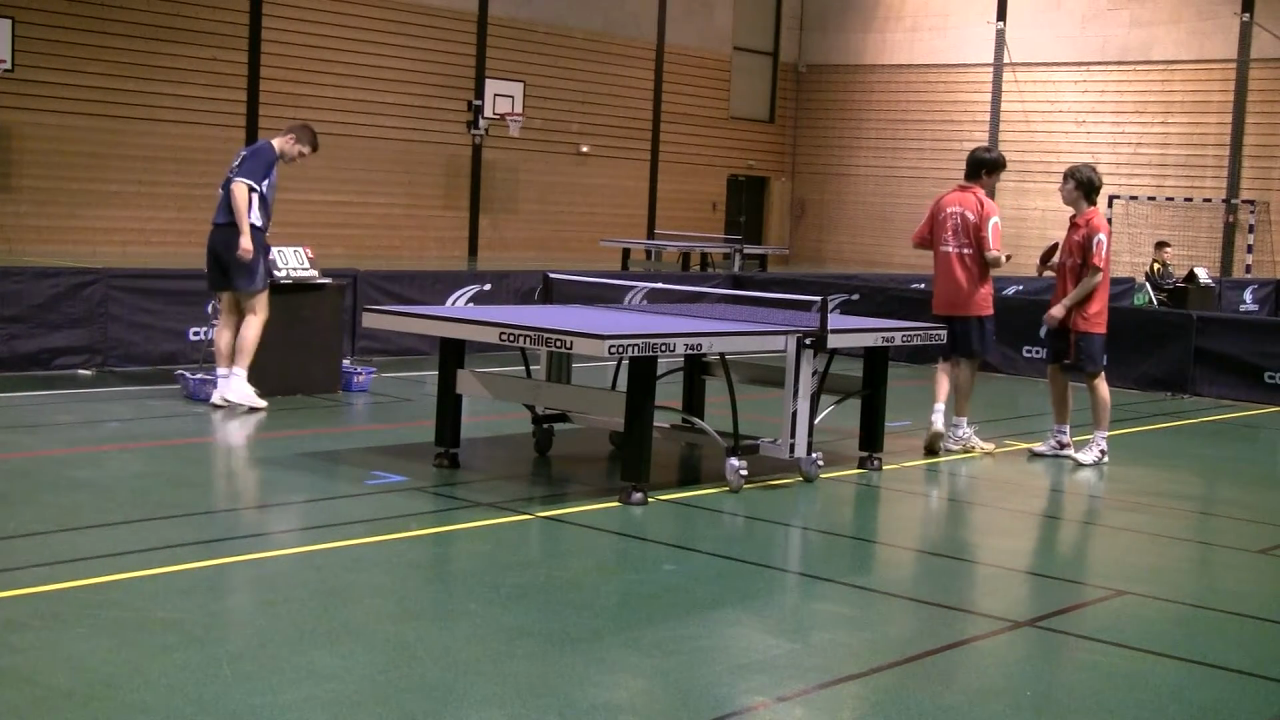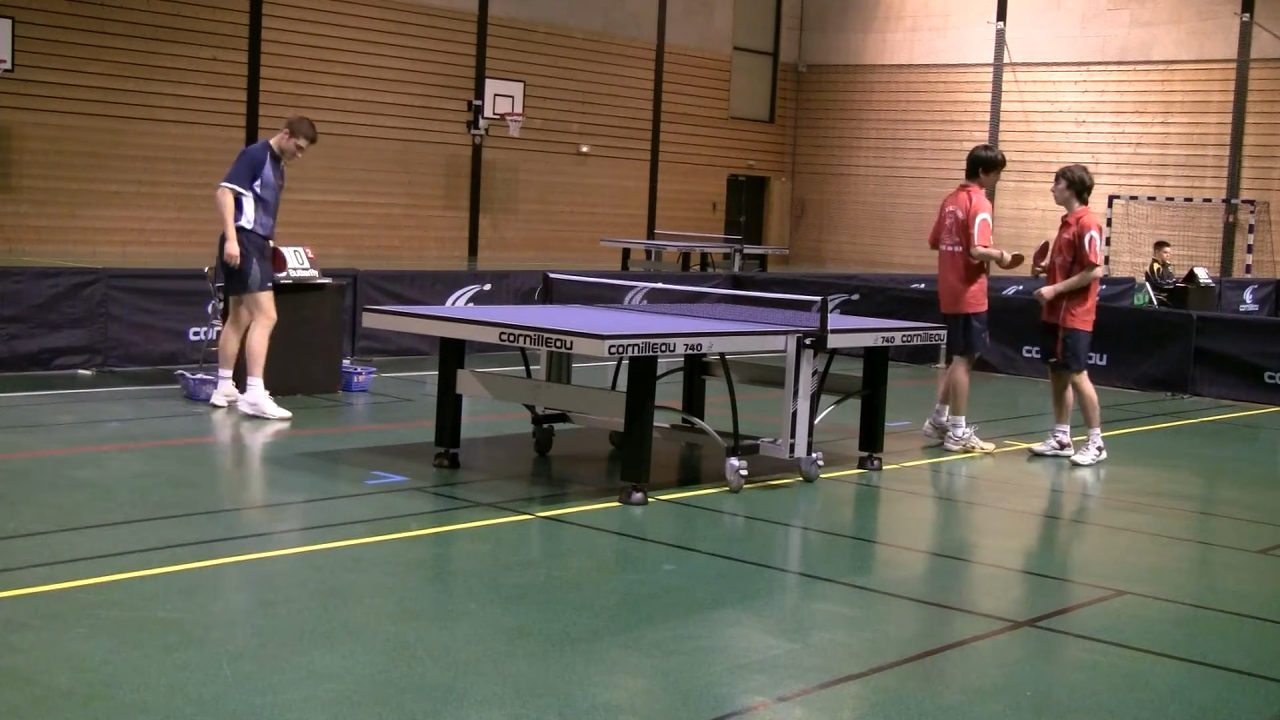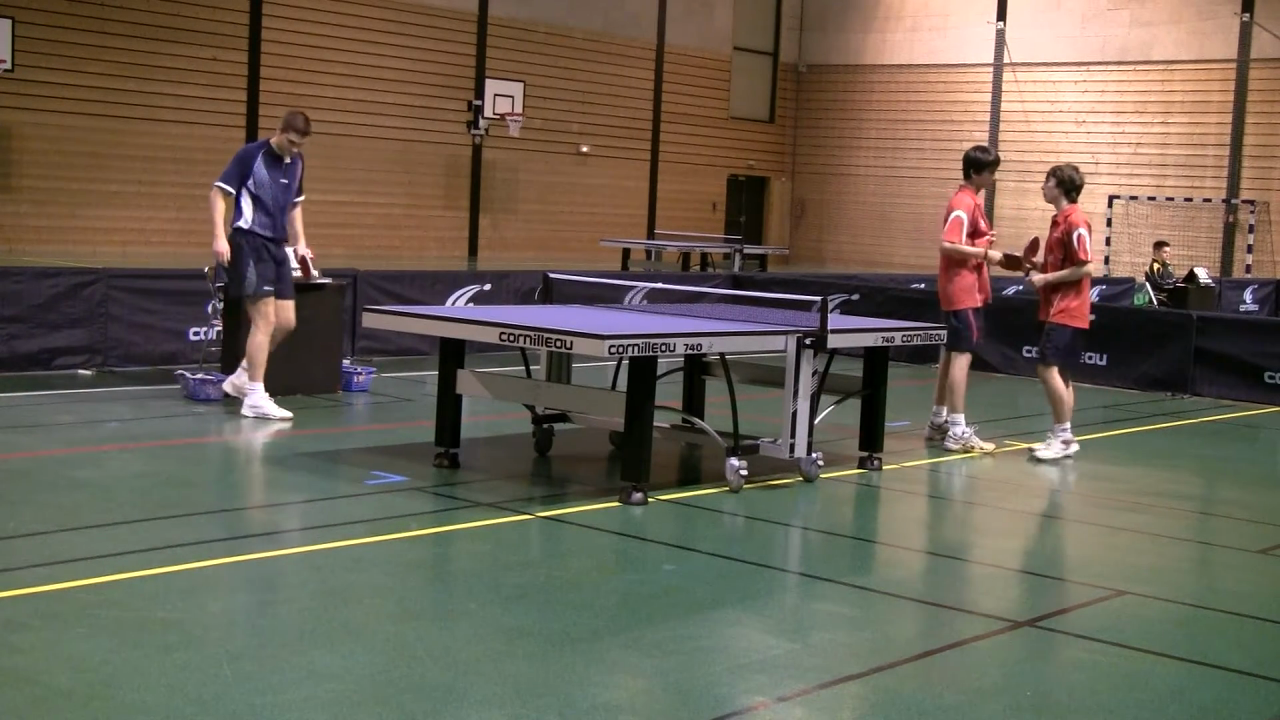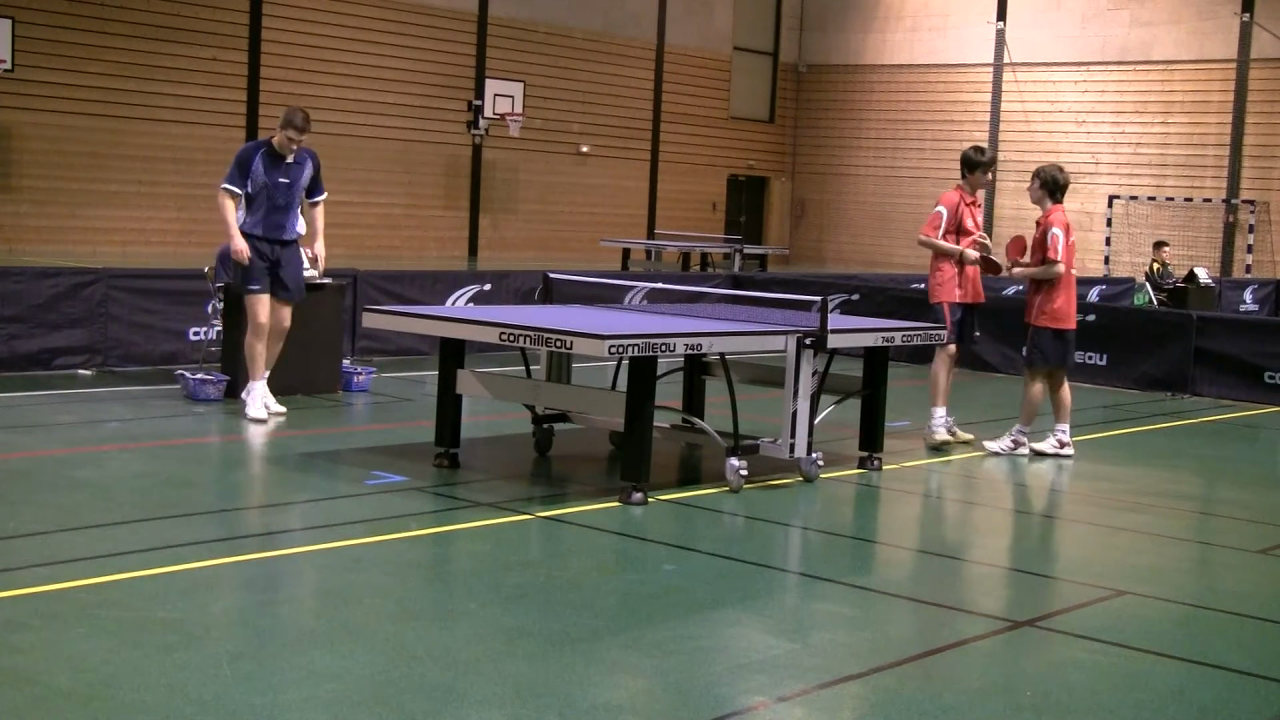
dt=0.3s
person 1, frame 1
left shoulder: (943, 201)
right shoulder: (986, 207)
left elbow: (920, 241)
right elbow: (991, 255)
right wrist: (1000, 260)
left hip: (944, 297)
right hip: (973, 297)
left knee: (947, 359)
right knee: (968, 361)
left ankle: (937, 417)
right ankle: (959, 432)
person 1, frame 2
left shoulder: (950, 200)
right shoulder: (980, 204)
left elbow: (934, 242)
right elbow: (978, 251)
right wrist: (1001, 257)
left hip: (949, 292)
right hip: (970, 293)
left knee: (955, 356)
right knee: (963, 358)
left ankle: (938, 420)
right ankle: (958, 433)
person 1, frame 3
left shoulder: (968, 201)
right shoulder: (964, 203)
right elbow: (948, 245)
left wrist: (984, 244)
right wrist: (986, 253)
left hip: (966, 290)
right hip: (963, 291)
left knee: (952, 353)
right knee: (962, 355)
left ankle: (939, 421)
right ankle: (959, 431)
person 1, frame 4
left shoulder: (976, 204)
right shoulder: (950, 200)
right elbow: (924, 238)
left wrist: (981, 245)
right wrist: (962, 252)
left hip: (967, 289)
right hip: (946, 287)
left knee: (949, 352)
right knee: (947, 349)
left ankle: (940, 420)
right ankle: (937, 421)
person 2, frame 1
left shoulder: (253, 154)
right shoulder: (264, 153)
left elbow: (225, 191)
right elbow: (238, 187)
right wrist: (245, 234)
left hip: (222, 235)
right hip: (239, 237)
left knee: (229, 315)
right knee: (256, 313)
left ankle: (223, 385)
right ankle: (238, 382)
person 2, frame 2
left shoulder: (277, 163)
right shoulder: (255, 154)
right elbow: (224, 192)
left wrist: (268, 240)
right wrist: (231, 239)
left hip: (254, 241)
right hip: (244, 241)
left knee: (239, 318)
right knee: (265, 317)
left ankle: (224, 387)
right ankle: (254, 394)
person 2, frame 3
left shoulder: (297, 163)
right shoulder: (251, 155)
right elbow: (219, 192)
left wrist: (300, 240)
right wrist: (220, 236)
left hip: (278, 247)
right hip: (251, 244)
left knee: (286, 323)
right knee: (263, 322)
left ankle: (241, 377)
right ankle: (255, 398)
person 2, frame 4
left shoulder: (310, 161)
right shoulder: (251, 154)
left elbow: (315, 202)
right elbow: (227, 196)
left wrist: (318, 239)
right wrist: (235, 237)
left hip: (287, 247)
right hip: (253, 244)
left knee: (282, 325)
right knee: (259, 322)
left ankle: (258, 386)
right ankle: (255, 393)
person 3, frame 1
left shoulder: (1096, 226)
right shoulder: (1074, 223)
left elbow: (1096, 276)
left wrist: (1062, 305)
right wrist: (1053, 266)
left hip: (1086, 318)
right hip: (1063, 316)
left knee: (1093, 378)
right knee: (1055, 374)
left ankle: (1100, 444)
right ankle: (1060, 438)
person 3, frame 2
left shoulder: (1087, 224)
right shoulder: (1067, 223)
left elbow: (1093, 271)
left wrist: (1054, 289)
right wrist: (1046, 268)
left hip: (1075, 316)
right hip: (1054, 314)
left knee: (1076, 376)
right knee: (1057, 376)
left ankle: (1095, 442)
right ankle: (1061, 439)
person 3, frame 3
left shoulder: (1075, 221)
right shoulder: (1059, 221)
left elbow: (1085, 268)
left wrist: (1045, 277)
right wrist: (1040, 267)
left hip: (1066, 312)
right hip: (1055, 310)
left knee: (1048, 370)
right knee: (1060, 373)
left ankle: (1062, 436)
right ankle: (1062, 436)
person 3, frame 4
left shoulder: (1054, 221)
right shoulder: (1053, 220)
left elbow: (1057, 269)
left wrist: (1023, 272)
right wrist: (1026, 266)
left hip: (1048, 314)
right hip: (1055, 313)
left knee: (1035, 374)
right knee: (1055, 375)
left ankle: (1018, 437)
right ankle: (1062, 439)
